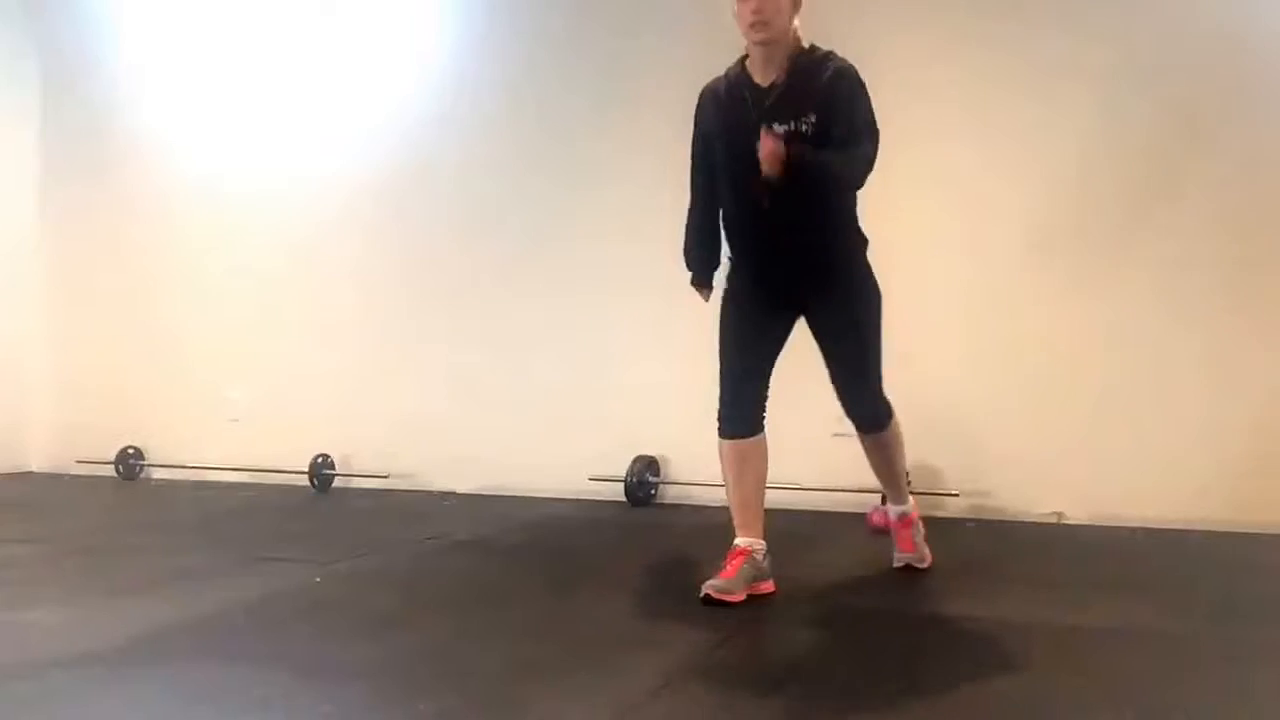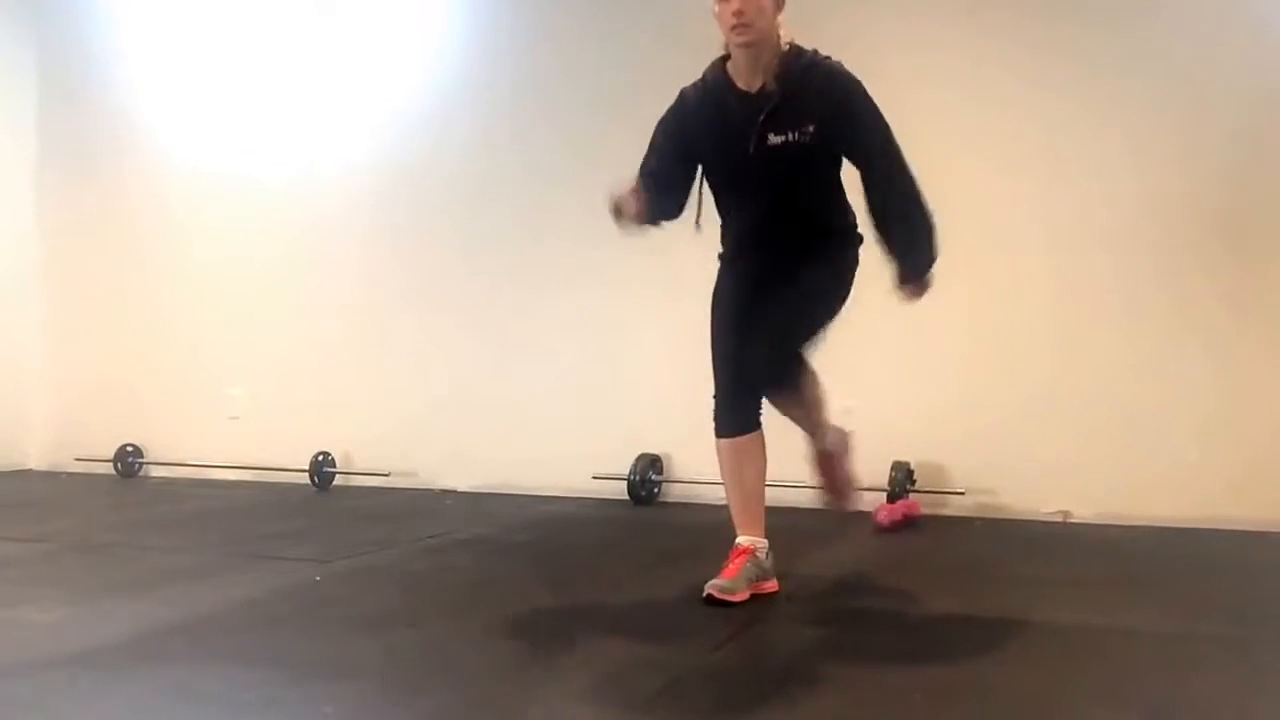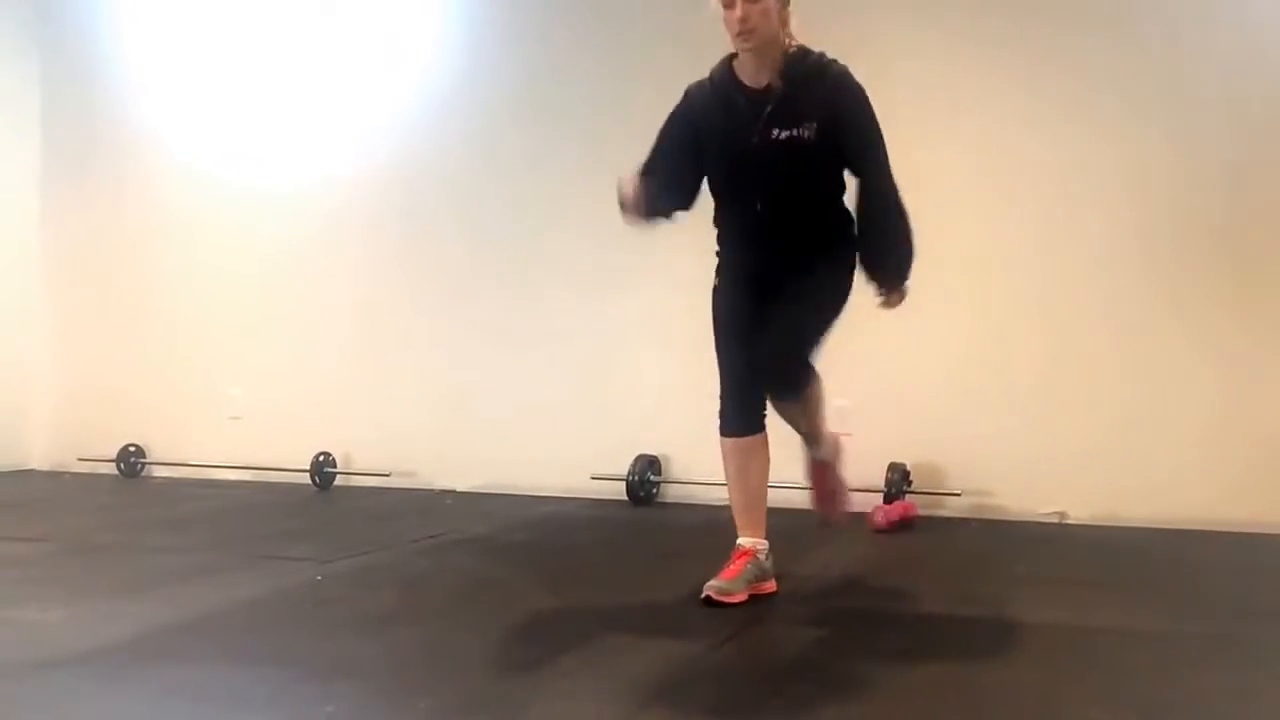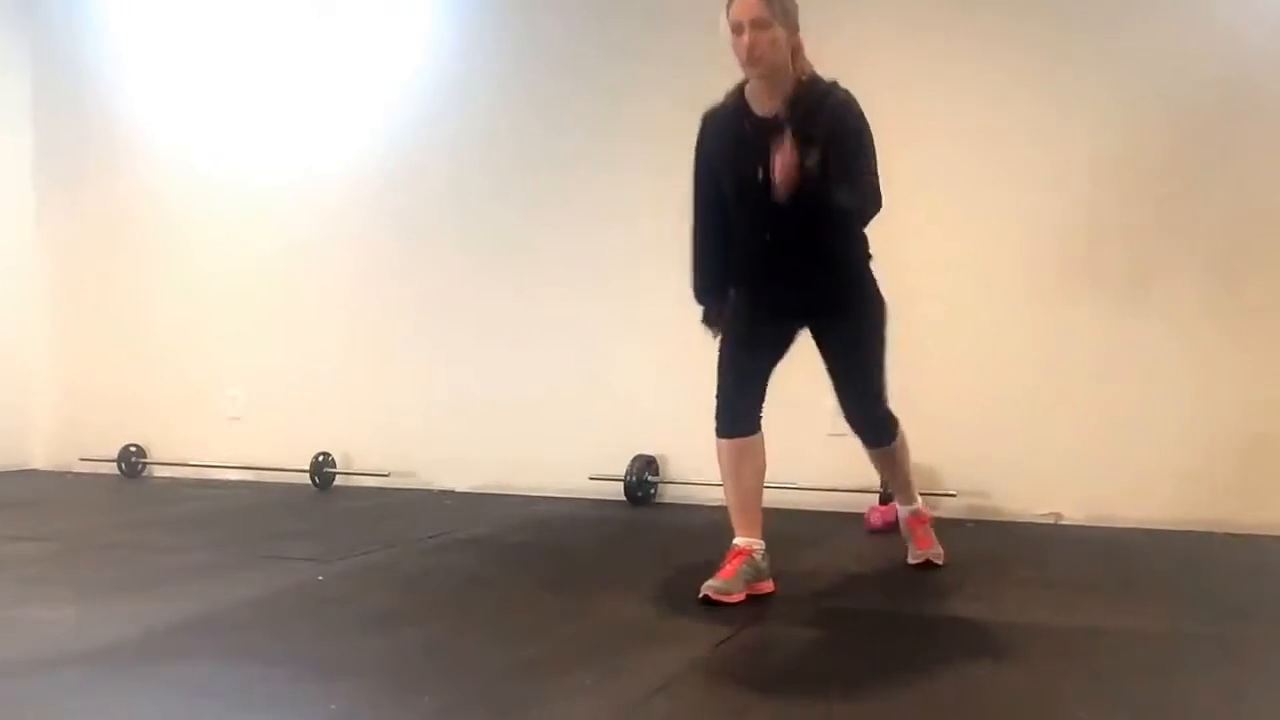
dt=0.7s
person 1, frame 1
left shoulder: (834, 81)
right shoulder: (717, 99)
left elbow: (855, 165)
right elbow: (706, 191)
left wrist: (791, 162)
right wrist: (700, 264)
left hip: (834, 272)
right hip: (753, 277)
left knee: (864, 403)
right knee: (738, 404)
left ankle: (903, 516)
right ankle: (750, 554)
person 1, frame 2
left shoulder: (825, 84)
right shoulder: (699, 103)
left elbow: (885, 170)
right elbow: (664, 187)
left wrist: (913, 256)
right wrist: (634, 203)
left hip: (823, 257)
right hip: (746, 264)
left knee: (773, 351)
right knee: (733, 400)
left ankle: (827, 442)
right ankle: (751, 553)
person 1, frame 3
left shoulder: (828, 86)
right shoulder: (704, 102)
left elbow: (873, 180)
right elbow: (671, 185)
left wrist: (889, 267)
right wrist: (638, 196)
left hip: (821, 259)
right hip: (744, 266)
left knee: (782, 359)
right knee: (740, 402)
left ankle: (821, 450)
right ankle: (753, 554)
person 1, frame 4
left shoulder: (833, 111)
right shoulder: (719, 126)
left elbow: (863, 200)
right elbow: (711, 221)
left wrist: (801, 182)
right wrist: (713, 300)
left hip: (839, 289)
right hip: (759, 293)
left knee: (867, 413)
right knee: (734, 404)
left ankle: (912, 514)
right ankle: (748, 555)
